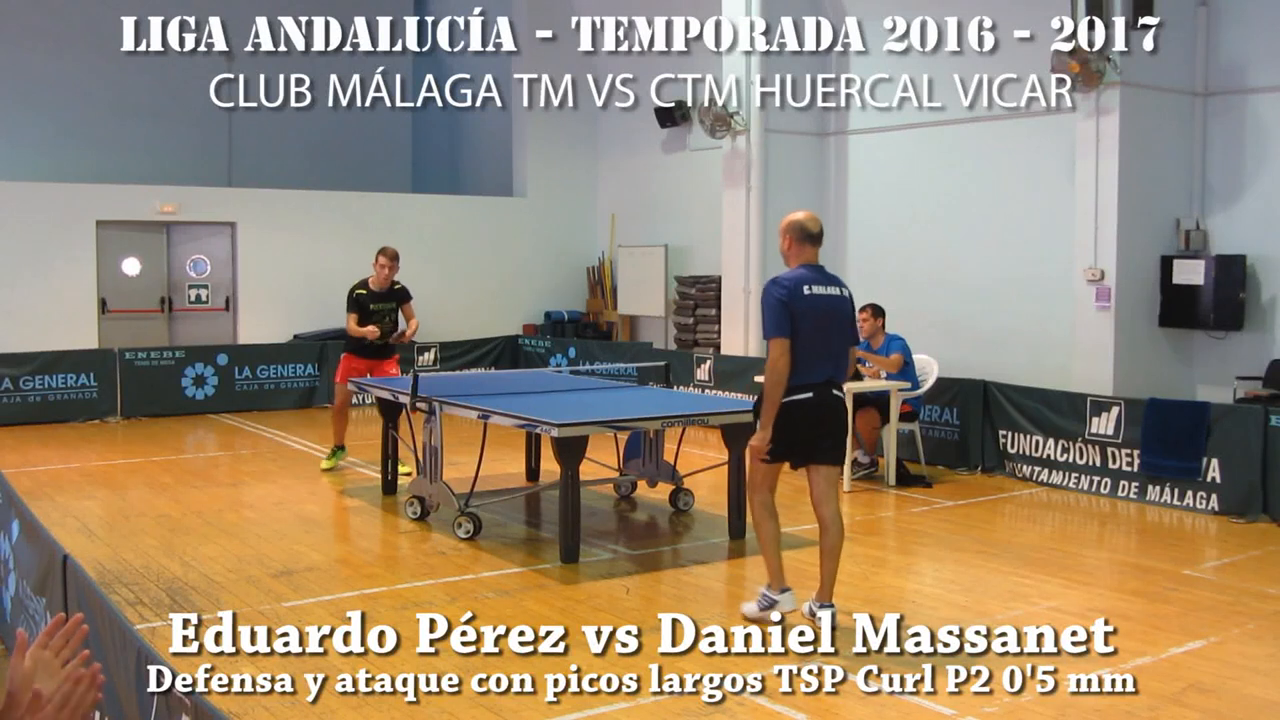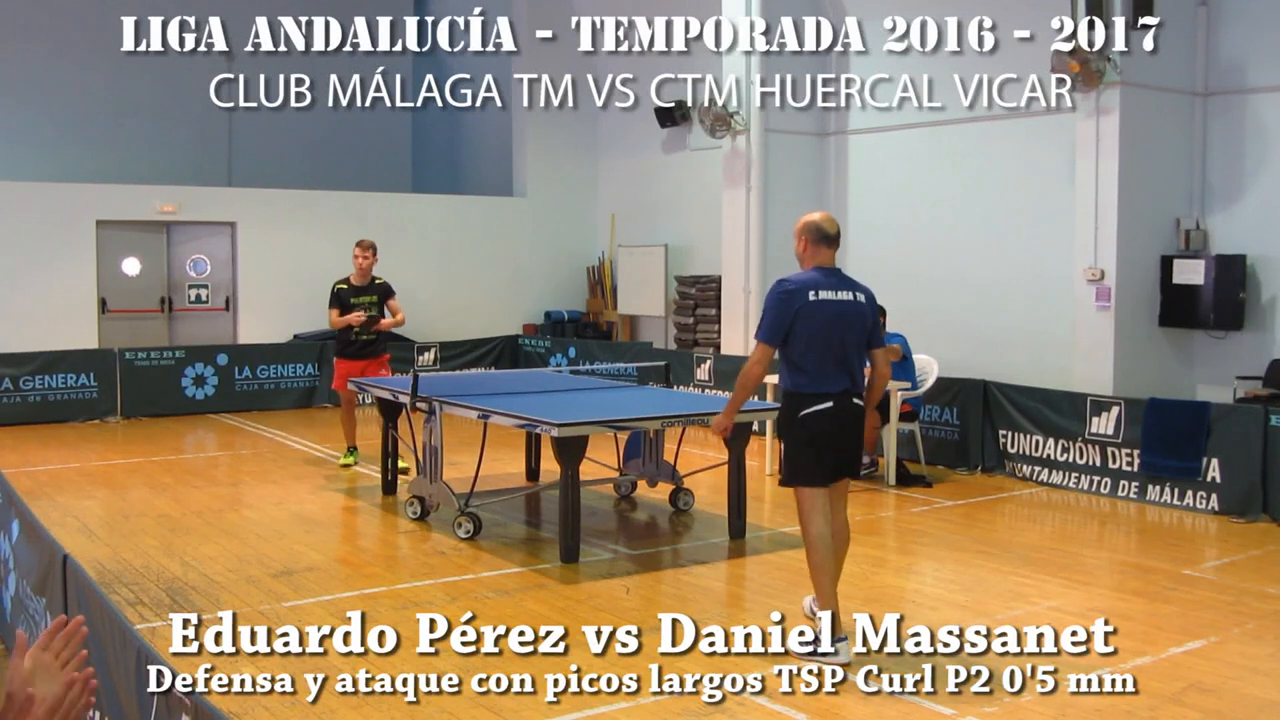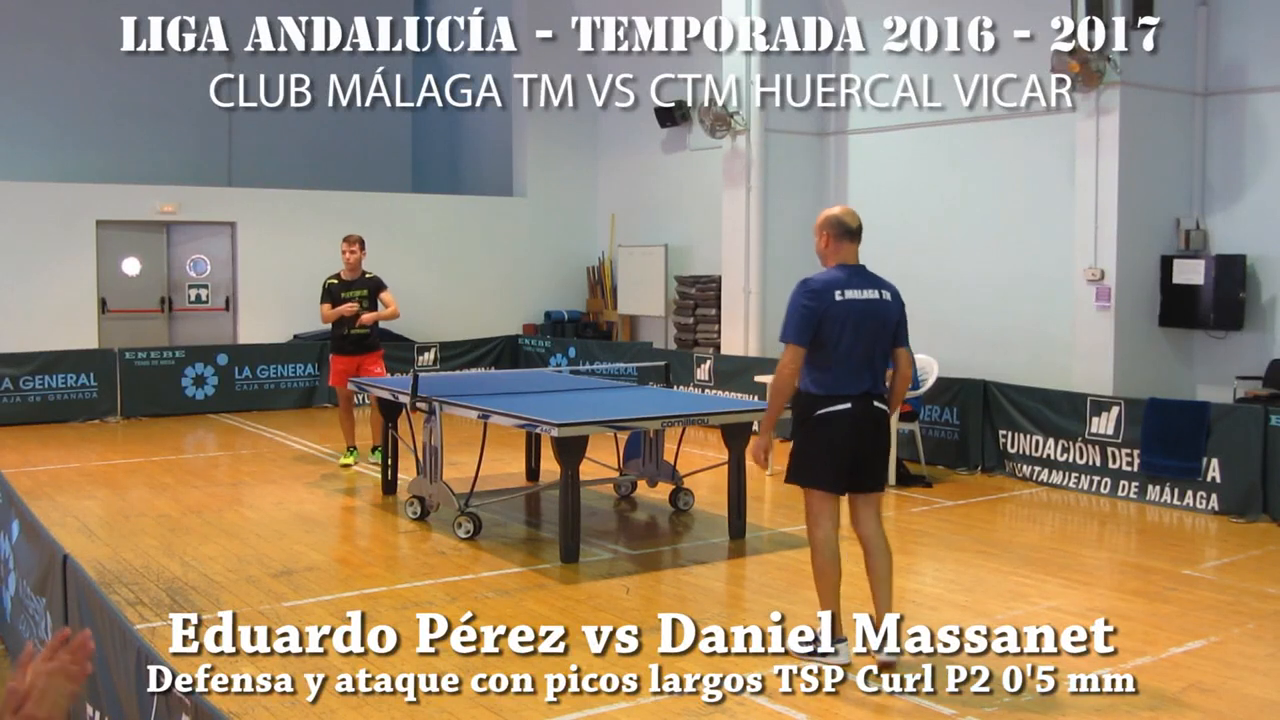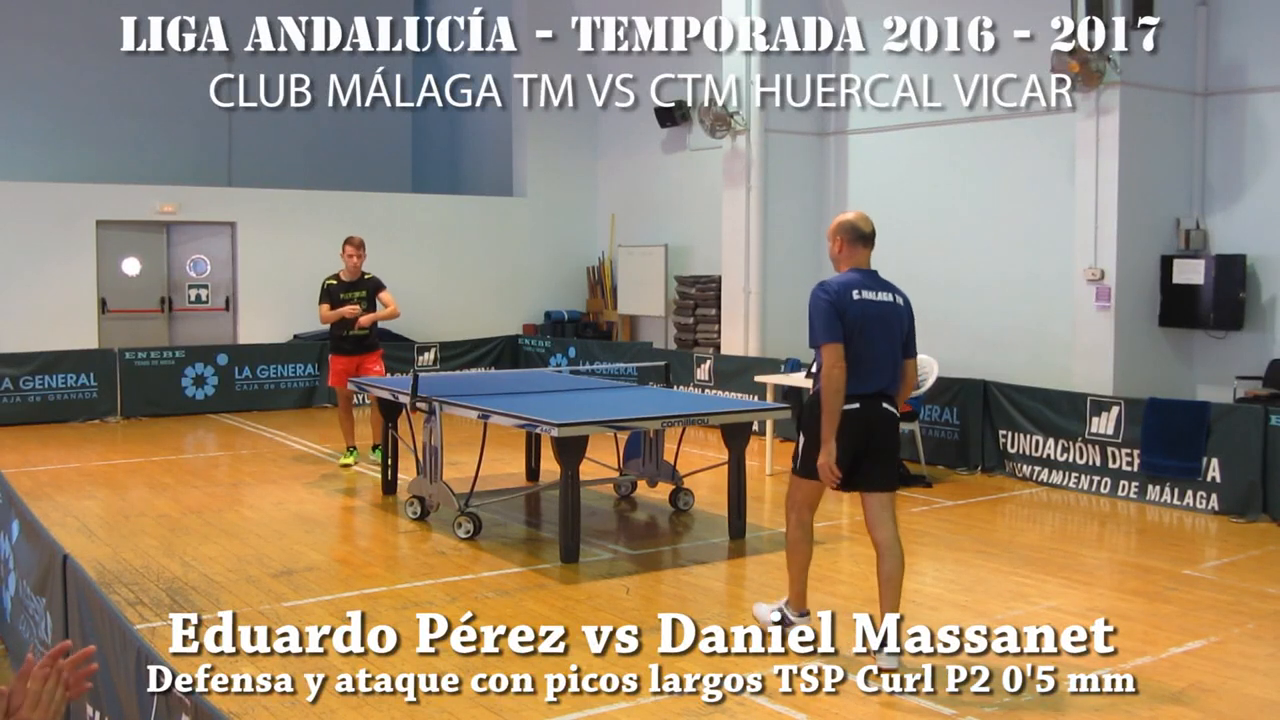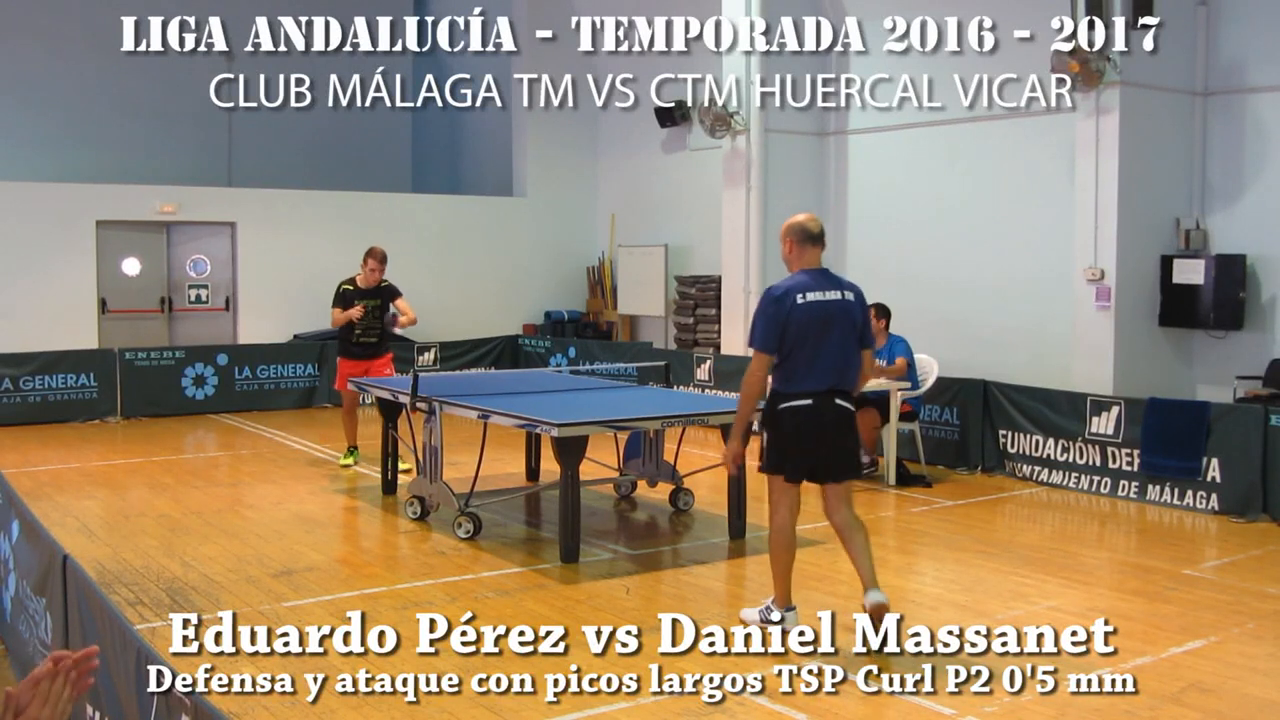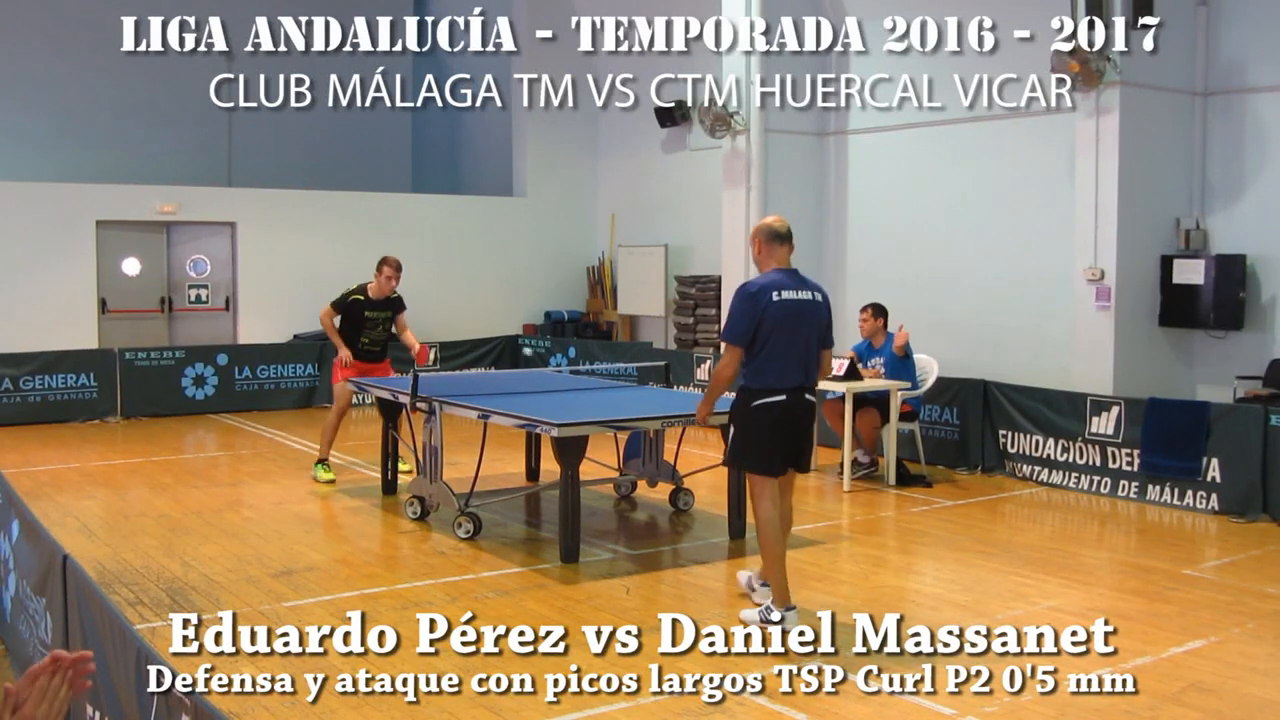
dt=0.4s
person 1, frame 1
left shoulder: (781, 287)
right shoulder: (842, 291)
left elbow: (779, 361)
right elbow: (849, 361)
left wrist: (764, 427)
left hip: (790, 404)
right hip: (831, 405)
left knee: (761, 495)
right knee: (827, 507)
left ankle: (777, 590)
right ankle: (824, 602)
person 1, frame 2
left shoulder: (789, 290)
right shoulder: (863, 296)
left elbow: (759, 363)
right elbow: (881, 370)
left wrist: (728, 412)
left hip: (807, 414)
right hip: (849, 412)
left knee: (816, 523)
right knee: (836, 512)
left ankle: (832, 634)
right ankle: (823, 601)
person 1, frame 3
left shoulder: (813, 290)
right shoulder: (889, 293)
left elbow: (790, 368)
right elbow: (904, 370)
left wrist: (765, 430)
left hip: (826, 417)
right hip: (871, 417)
left knee: (823, 526)
right knee: (870, 527)
left ankle: (833, 638)
person 1, frame 4
left shoulder: (830, 292)
right shoulder: (899, 299)
left elbow: (834, 368)
right elbow: (908, 378)
left wrist: (827, 442)
left hip: (841, 417)
right hip: (882, 420)
left knee: (799, 513)
right knee: (884, 529)
left ankle: (795, 609)
person 1, frame 5
left shoulder: (779, 296)
right shoulder: (853, 295)
left elbow: (758, 374)
right elbow: (866, 368)
left wrist: (736, 435)
left hip: (792, 412)
right hip: (839, 412)
left knee: (783, 511)
right knee: (841, 511)
left ankle: (781, 608)
right ankle: (873, 593)
person 1, frame 6
left shoulder: (753, 292)
right shoulder: (818, 294)
left elbow: (729, 365)
right elbow: (825, 365)
left wrist: (706, 403)
left hip: (761, 406)
right hip: (802, 406)
left knee: (766, 505)
right knee: (782, 499)
left ankle: (780, 606)
right ankle: (766, 579)
person 2, frame 1
left shoulder: (400, 291)
right shoulder: (357, 292)
left elbow: (412, 319)
right elbow: (350, 327)
left wrist: (410, 332)
right wrist: (365, 331)
left hip: (386, 356)
right hip: (355, 355)
right knee: (340, 404)
right ankle: (337, 449)
person 2, frame 2
left shoulder: (382, 287)
right shoulder: (340, 288)
left elbow: (400, 317)
right elbow: (332, 322)
left wrist: (389, 323)
right wrist: (349, 319)
left hip: (376, 356)
right hip: (346, 356)
right knee: (347, 405)
right ankle: (351, 450)
person 2, frame 3
left shoulder: (373, 281)
right shoulder: (331, 284)
left elbow: (394, 311)
right elbow: (325, 317)
left wrist: (374, 315)
right wrist: (340, 310)
left hip: (370, 351)
right hip: (341, 353)
left knee: (378, 400)
right knee: (345, 401)
left ankle: (377, 449)
right ankle: (351, 449)
person 2, frame 4
left shoulder: (372, 282)
right shoulder: (330, 284)
left elbow: (394, 310)
right elbow: (323, 317)
left wrist: (371, 316)
right wrist: (342, 312)
left hip: (369, 351)
right hip: (341, 353)
right knee: (344, 401)
left ankle: (377, 448)
right ankle: (351, 449)
person 2, frame 5
left shoulder: (388, 289)
right shoulder: (345, 288)
left elbow: (412, 316)
right elbow: (334, 321)
left wrist: (404, 320)
right wrist: (349, 314)
left hip: (379, 355)
right hip: (350, 356)
right knee: (349, 405)
right ankle: (352, 449)
person 2, frame 6
left shoulder: (395, 300)
right shoulder: (354, 296)
left elbow: (403, 330)
right elbow: (325, 316)
left wrist: (414, 345)
right wrist: (341, 347)
left hip: (379, 361)
right hip: (349, 359)
right knee: (341, 405)
right ankle: (321, 463)
